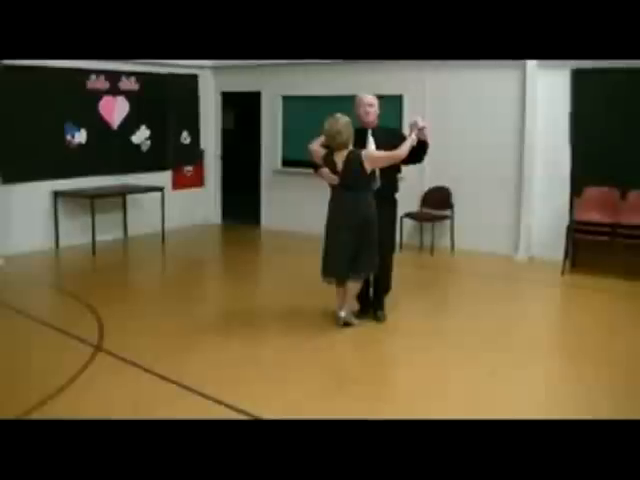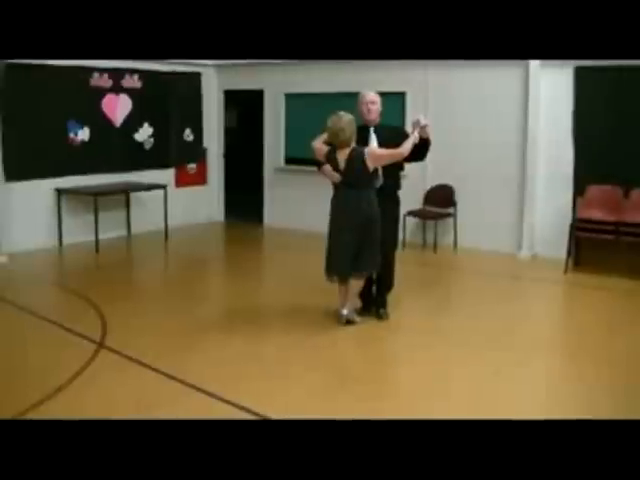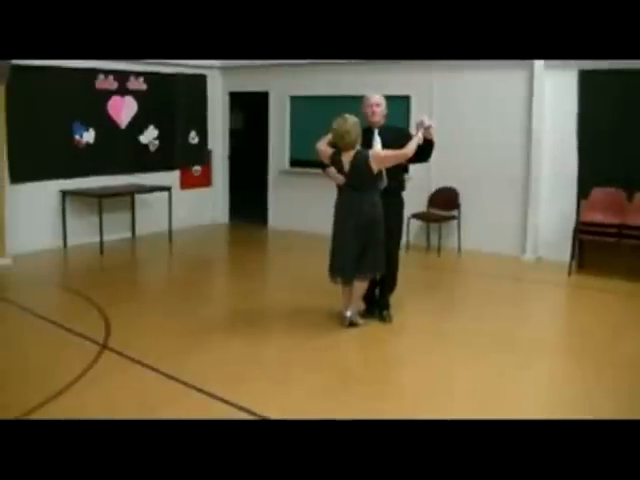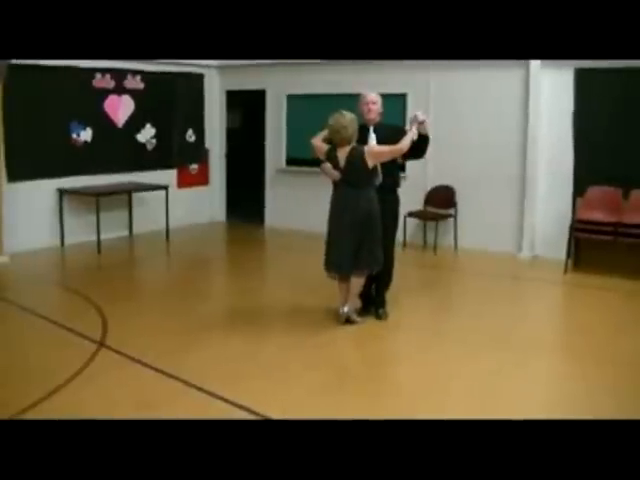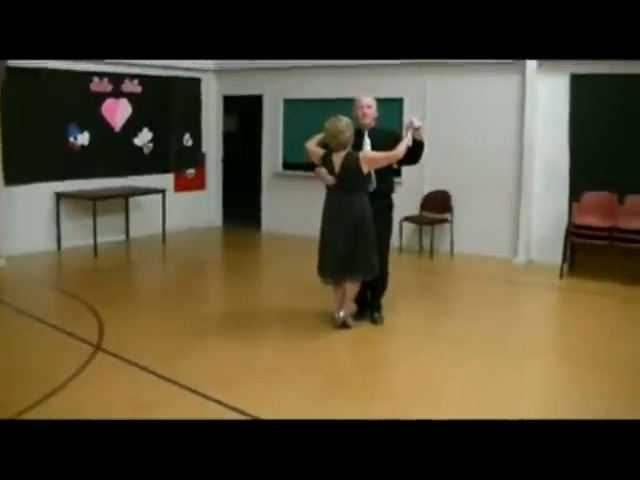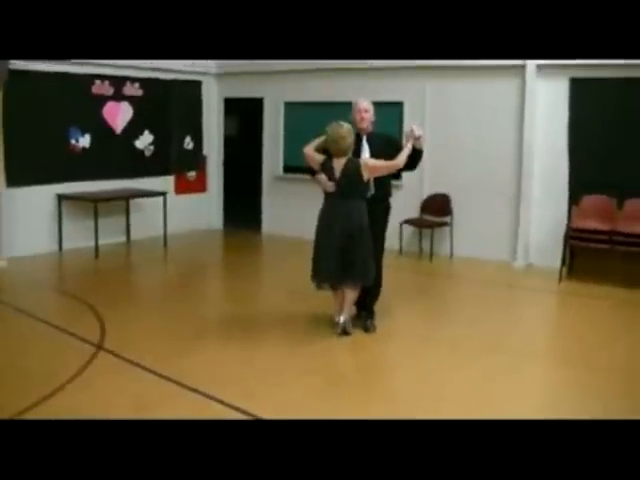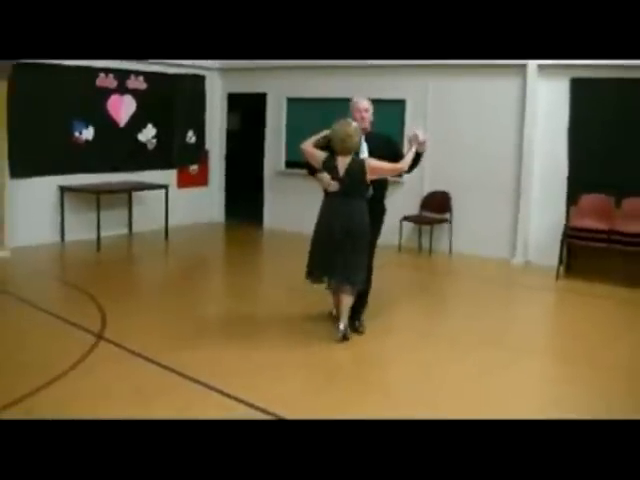
dt=0.3s
person 1, frame 1
left shoulder: (392, 135)
left elbow: (414, 157)
left wrist: (421, 137)
right wrist: (323, 170)
left hip: (385, 203)
left knee: (384, 253)
left ankle: (379, 302)
right ankle: (364, 301)
person 1, frame 2
left shoulder: (395, 133)
left elbow: (416, 155)
left wrist: (423, 135)
right wrist: (325, 168)
left hip: (387, 200)
left knee: (386, 250)
left ankle: (381, 301)
right ankle: (366, 299)
person 1, frame 3
left shoulder: (399, 134)
left elbow: (421, 156)
left wrist: (427, 135)
left hip: (391, 201)
left knee: (390, 252)
left ankle: (384, 302)
right ankle: (370, 301)
person 1, frame 4
left shoulder: (394, 132)
left elbow: (416, 152)
left wrist: (421, 131)
left hip: (386, 199)
left knee: (385, 250)
left ankle: (379, 300)
right ankle: (366, 299)
person 1, frame 5
left shoulder: (389, 137)
left elbow: (411, 158)
left wrist: (417, 137)
right wrist: (320, 170)
left hip: (380, 204)
left knee: (379, 255)
left ankle: (375, 305)
right ankle: (362, 303)
person 1, frame 6
left shoulder: (387, 142)
left elbow: (408, 164)
left wrist: (417, 146)
right wrist: (319, 175)
left hip: (377, 209)
left knee: (373, 259)
left ankle: (368, 311)
right ankle: (361, 306)
person 1, frame 7
left shoulder: (384, 142)
left elbow: (404, 166)
left wrist: (418, 150)
right wrist: (320, 174)
left hip: (372, 209)
left knee: (364, 261)
left ankle: (356, 313)
person 2, frame 1
left shoulder: (326, 157)
right shoulder: (364, 157)
left elbow: (313, 146)
right elbow: (399, 154)
left wrist: (329, 134)
right wrist: (413, 136)
left hip: (338, 212)
right hip: (362, 212)
left knee: (341, 259)
right knee: (359, 263)
left ankle: (340, 308)
right ankle: (346, 311)
person 2, frame 2
left shoulder: (329, 155)
right shoulder: (367, 155)
left elbow: (316, 143)
right elbow: (401, 153)
left wrist: (331, 132)
right wrist: (415, 135)
left hip: (340, 209)
right hip: (364, 210)
left knee: (343, 257)
right knee: (361, 261)
left ankle: (343, 306)
right ankle: (348, 309)
person 2, frame 3
left shoulder: (333, 157)
right shoulder: (371, 157)
left elbow: (320, 145)
right elbow: (405, 153)
left wrist: (335, 133)
right wrist: (419, 135)
left hip: (345, 211)
right hip: (368, 212)
left knee: (347, 259)
right knee: (365, 263)
left ankle: (346, 308)
right ankle: (351, 311)
person 2, frame 4
left shoulder: (329, 153)
right shoulder: (367, 153)
left elbow: (315, 140)
right elbow: (401, 148)
left wrist: (332, 130)
right wrist: (414, 130)
left hip: (340, 208)
right hip: (364, 208)
left knee: (343, 256)
right knee: (362, 260)
left ankle: (343, 306)
right ankle: (349, 307)
person 2, frame 5
left shoulder: (323, 158)
right shoulder: (362, 159)
left elbow: (309, 144)
right elbow: (396, 154)
left wrist: (327, 133)
right wrist: (409, 136)
left hip: (333, 213)
right hip: (357, 214)
left knee: (337, 262)
right knee: (356, 265)
left ankle: (338, 310)
right ankle: (345, 312)
person 2, frame 6
left shoulder: (323, 164)
right shoulder: (362, 166)
left elbow: (307, 150)
right elbow: (397, 164)
left wrist: (325, 138)
right wrist: (410, 144)
left hip: (330, 220)
right hip: (355, 221)
left knee: (335, 269)
right knee: (355, 271)
left ankle: (339, 314)
right ankle: (345, 316)
person 2, frame 7
left shoulder: (326, 161)
right shoulder: (366, 166)
left elbow: (305, 146)
right elbow: (401, 167)
left wrist: (324, 133)
right wrist: (413, 148)
left hip: (330, 219)
right hip: (355, 221)
left knee: (333, 267)
right knee: (351, 273)
left ankle: (338, 311)
right ankle: (343, 322)
